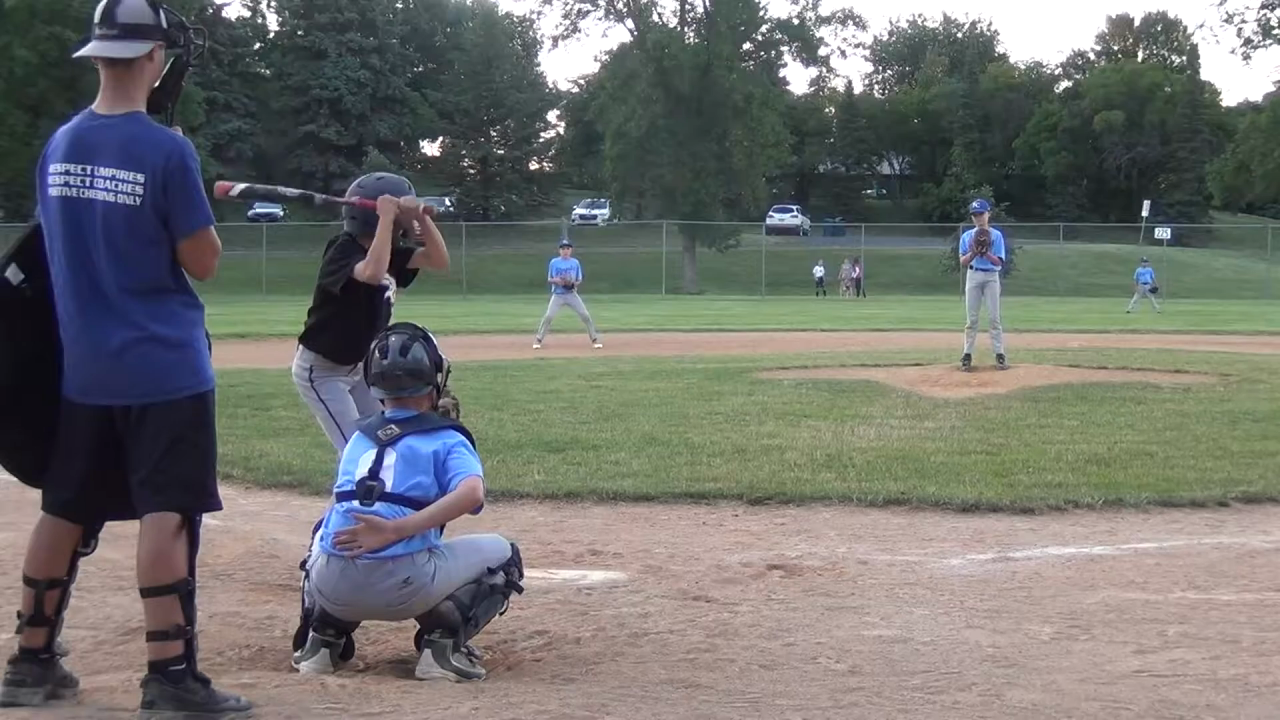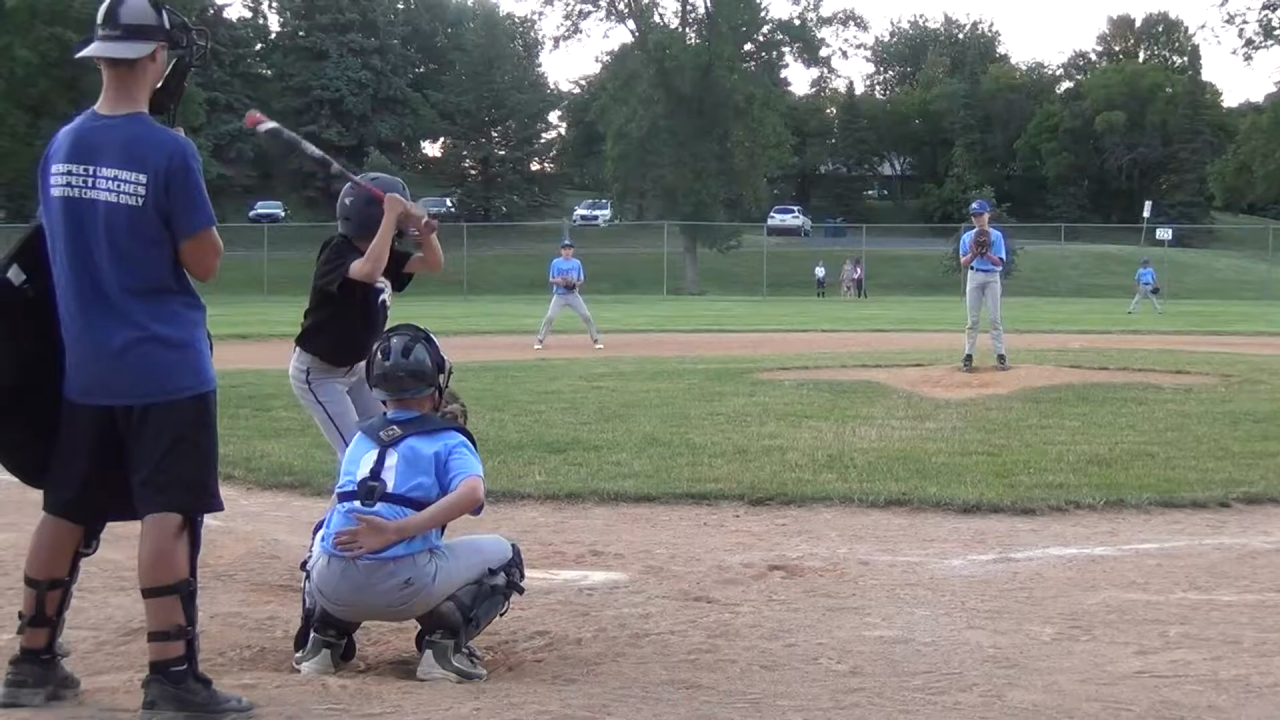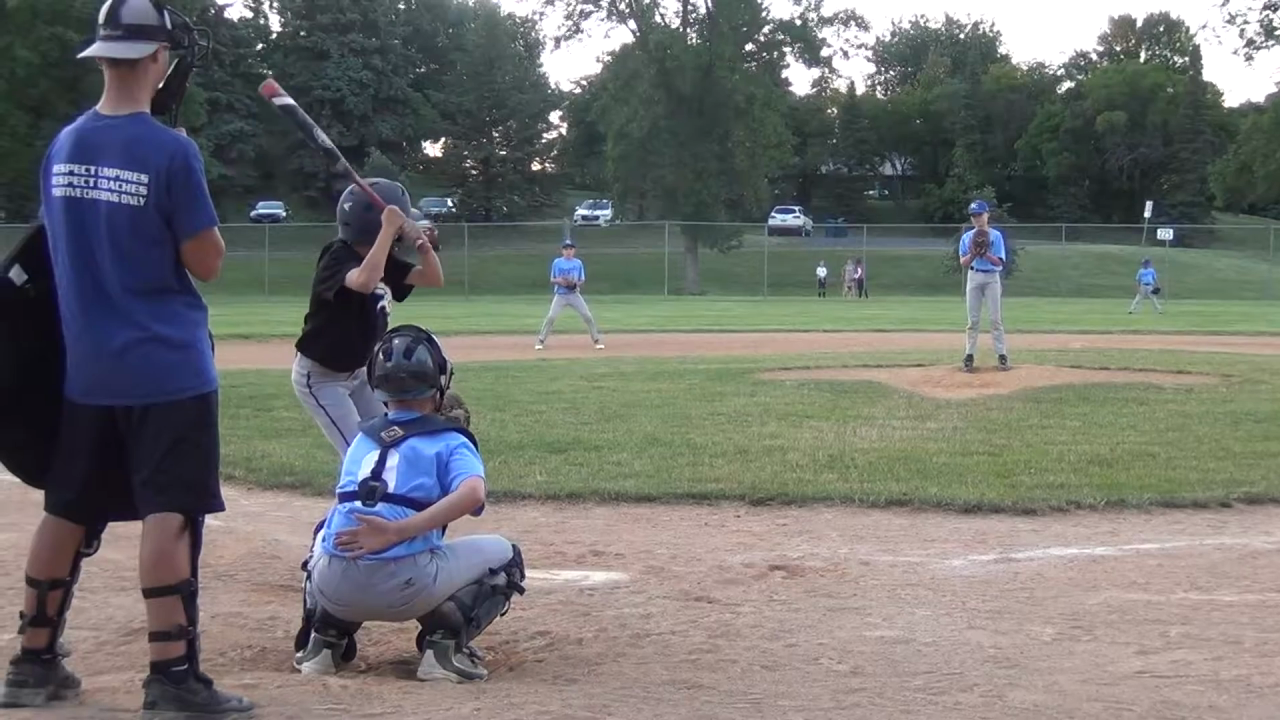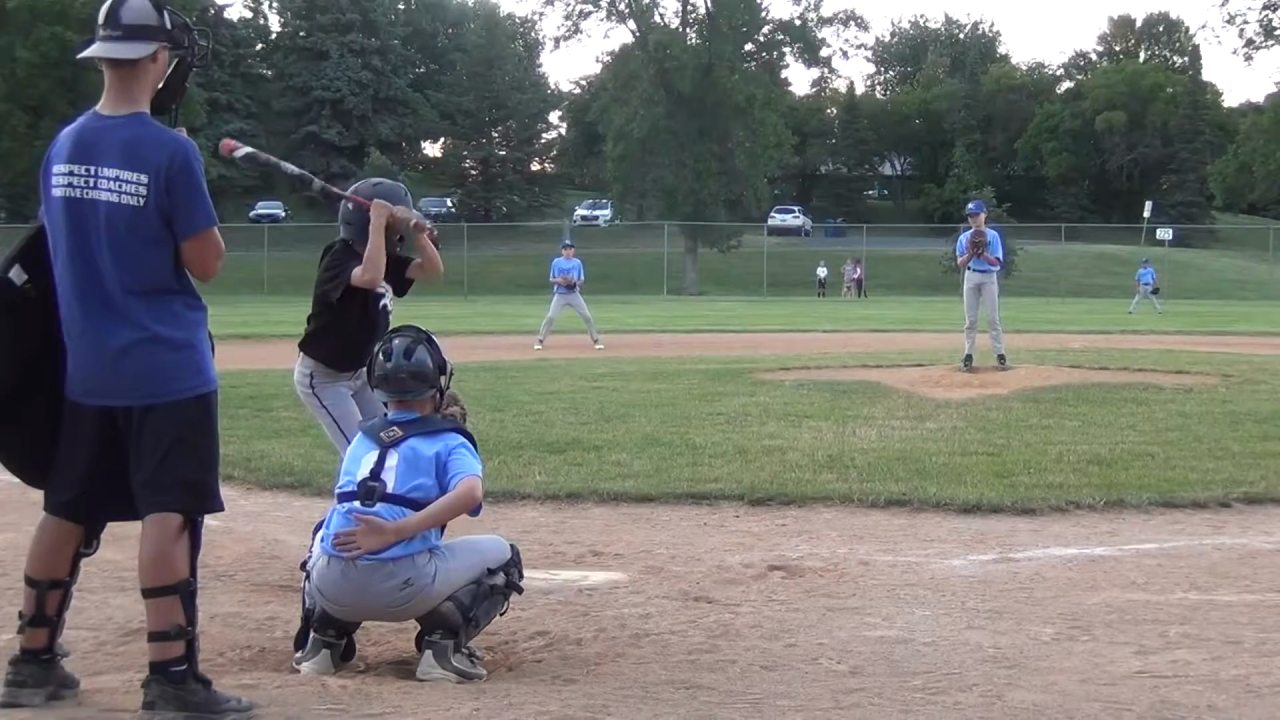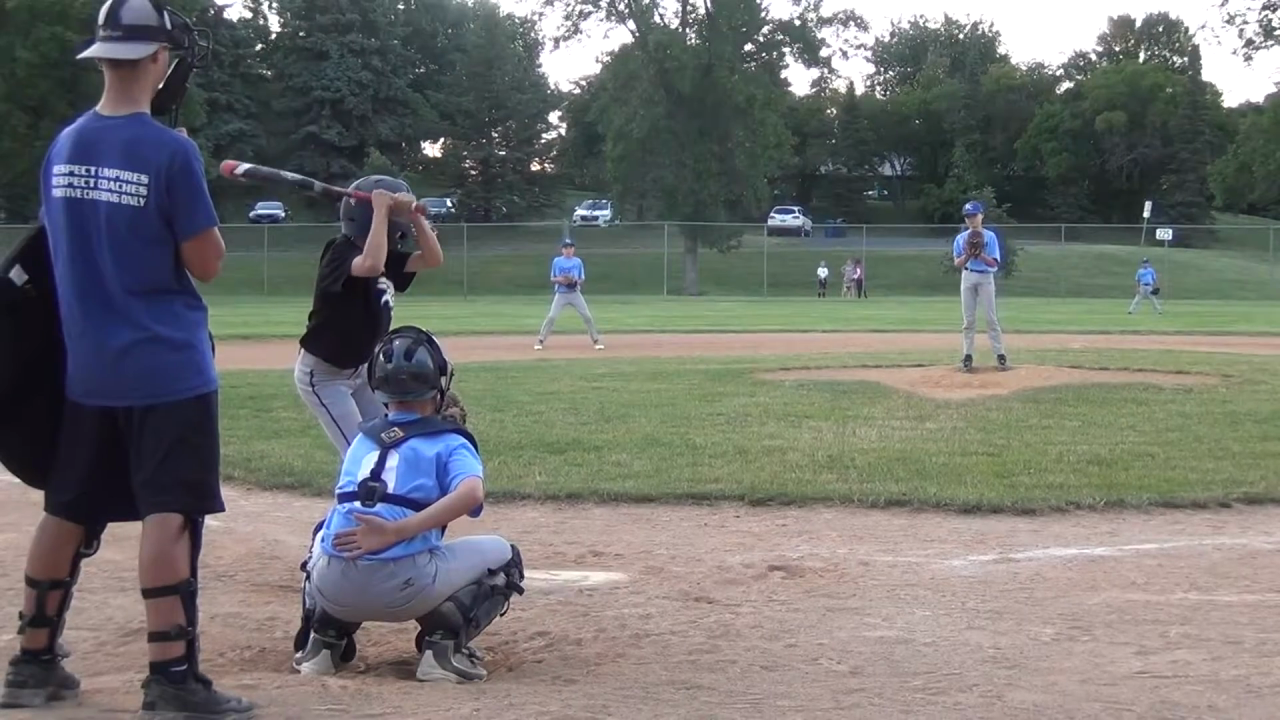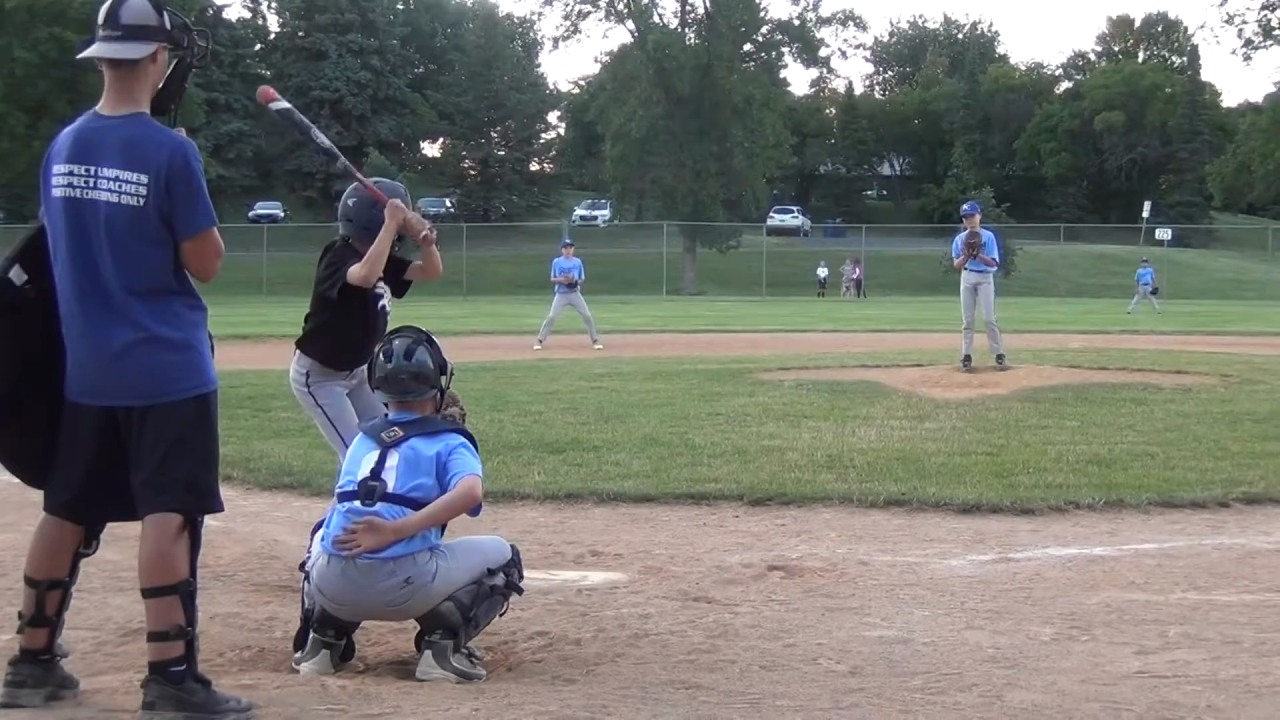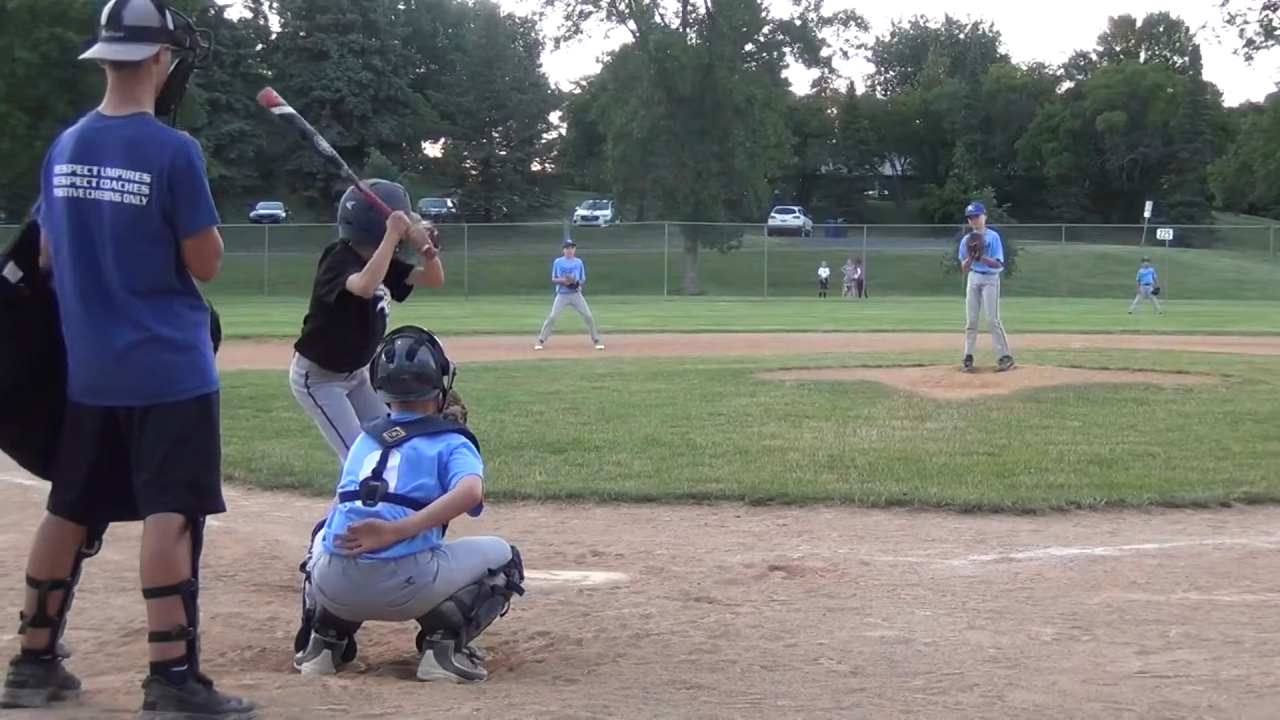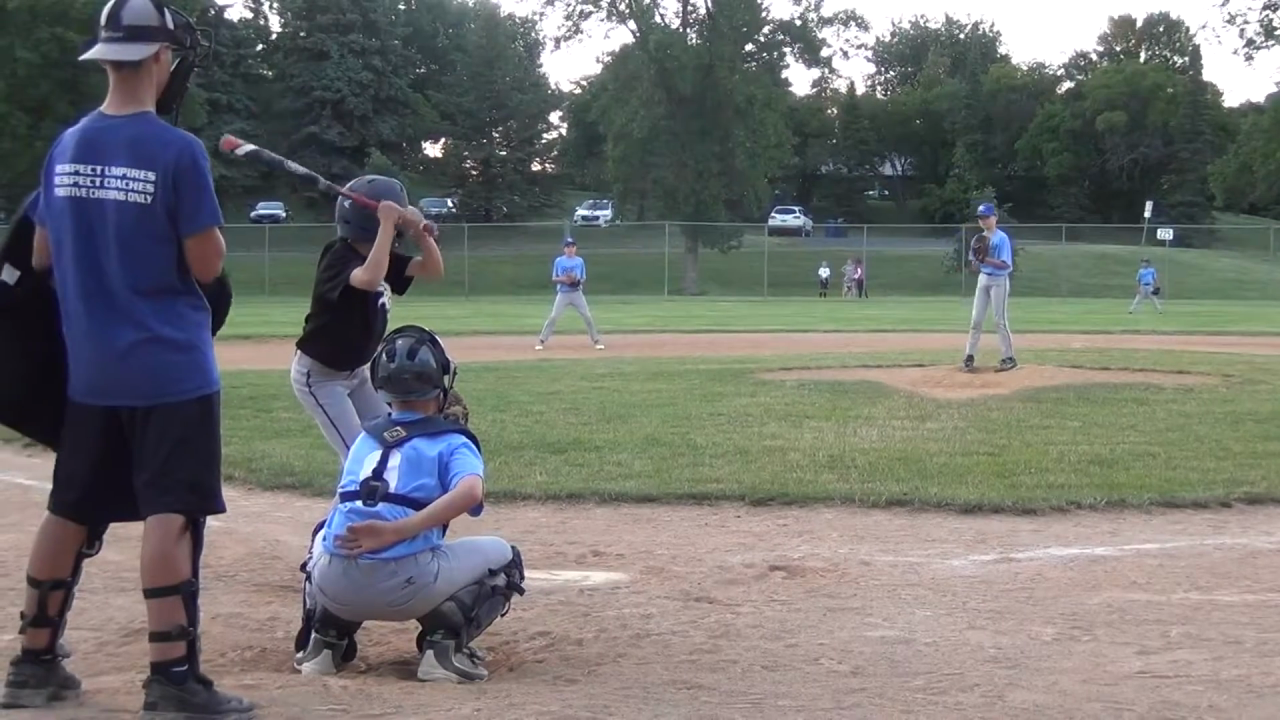
dt=0.2s
person 1, frame 1
left shoulder: (58, 145)
right shoulder: (166, 150)
right elbow: (203, 263)
left hip: (83, 367)
right hip: (164, 366)
left knee: (65, 511)
right knee: (166, 514)
person 1, frame 2
left shoulder: (60, 146)
right shoulder: (168, 151)
right elbow: (205, 264)
left hip: (85, 367)
right hip: (166, 366)
left knee: (67, 511)
right knee: (168, 514)
person 1, frame 3
left shoulder: (62, 145)
right shoulder: (171, 152)
right elbow: (206, 265)
left hip: (86, 368)
right hip: (166, 367)
left knee: (68, 512)
right knee: (169, 515)
person 1, frame 4
left shoulder: (62, 146)
right shoulder: (170, 152)
right elbow: (206, 265)
left hip: (87, 368)
right hip: (167, 368)
left knee: (68, 512)
right knee: (168, 514)
person 1, frame 5
left shoulder: (62, 146)
right shoulder: (170, 151)
right elbow: (207, 264)
left hip: (87, 368)
right hip: (167, 367)
left knee: (68, 512)
right knee: (168, 515)
person 1, frame 6
left shoulder: (61, 146)
right shoulder: (169, 151)
right elbow: (205, 264)
left hip: (86, 368)
right hip: (166, 367)
left knee: (68, 512)
right knee: (168, 515)
person 1, frame 7
left shoulder: (64, 146)
right shoulder: (173, 151)
right elbow: (206, 265)
left hip: (88, 368)
right hip: (168, 367)
left knee: (70, 512)
right knee: (170, 515)
person 1, frame 8
left shoulder: (65, 147)
right shoulder: (177, 150)
right elbow: (207, 266)
left hip: (90, 369)
right hip: (171, 367)
left knee: (71, 512)
right knee: (171, 515)
person 2, frame 1
left shoulder: (359, 437)
right shoulder: (447, 438)
right elbow: (471, 493)
right wrist: (394, 531)
left hip: (332, 586)
right hip: (403, 585)
right knee: (502, 554)
left ankle: (323, 638)
right ankle: (443, 644)
person 2, frame 2
left shoulder: (361, 438)
right shoulder: (448, 439)
right elbow: (472, 493)
right wrist: (396, 531)
left hip: (333, 587)
right hip: (404, 585)
right knee: (503, 554)
left ankle: (324, 639)
right ankle: (444, 645)
person 2, frame 3
left shoulder: (362, 438)
right shoulder: (450, 440)
right elbow: (472, 493)
right wrist: (397, 532)
left hip: (334, 587)
right hip: (404, 585)
right knee: (504, 555)
left ankle: (325, 640)
right ankle: (445, 645)
person 2, frame 4
left shoulder: (361, 438)
right shoulder: (448, 440)
right elbow: (469, 493)
right wrist: (394, 532)
left hip: (333, 587)
right hip: (404, 586)
right knee: (502, 555)
left ankle: (323, 640)
right ankle: (443, 645)
person 2, frame 5
left shoulder: (362, 438)
right shoulder: (449, 441)
right elbow: (471, 493)
right wrist: (395, 532)
left hip: (333, 586)
right hip: (404, 586)
right knee: (502, 555)
left ankle: (324, 640)
right ankle: (443, 645)
person 2, frame 6
left shoulder: (362, 438)
right shoulder: (449, 441)
right elbow: (470, 492)
right wrist: (394, 531)
left hip: (333, 585)
right hip: (404, 585)
left knee: (325, 534)
right knee: (502, 556)
left ankle: (323, 640)
right ankle: (443, 645)
person 2, frame 7
left shoulder: (365, 438)
right shoulder: (451, 441)
right elbow: (470, 492)
right wrist: (395, 531)
left hip: (335, 586)
right hip: (405, 585)
left knee: (326, 534)
right knee: (503, 557)
left ankle: (324, 640)
right ankle: (444, 645)
person 2, frame 8
left shoulder: (365, 438)
right shoulder: (452, 442)
right elbow: (470, 492)
right wrist: (396, 532)
left hip: (335, 586)
right hip: (406, 585)
left knee: (325, 534)
right knee: (503, 557)
left ankle: (324, 641)
right ankle: (445, 646)
person 3, frame 1
left shoulder: (388, 250)
right shoulder: (344, 252)
left elbow: (439, 260)
right elbow: (373, 274)
left wrist: (421, 217)
right wrist: (386, 217)
left hip: (355, 366)
right hip: (320, 370)
person 3, frame 2
left shoulder: (384, 253)
right shoulder: (339, 253)
left elbow: (434, 264)
right elbow: (370, 272)
left wrist: (423, 226)
right wrist: (390, 216)
left hip: (353, 368)
right hip: (317, 372)
person 3, frame 3
left shoulder: (385, 261)
right shoulder: (338, 259)
left elbow: (434, 280)
right elbow: (365, 282)
left wrist: (423, 243)
right wrist: (389, 229)
left hip: (355, 372)
right hip: (318, 376)
person 3, frame 4
left shoulder: (386, 259)
right shoulder: (340, 258)
left elbow: (433, 270)
right elbow: (370, 278)
left wrist: (417, 230)
right wrist: (379, 221)
left hip: (357, 372)
right hip: (321, 377)
person 3, frame 5
left shoulder: (387, 255)
right shoulder: (342, 253)
left elbow: (433, 260)
right elbow: (372, 265)
left wrist: (414, 216)
right wrist: (381, 210)
left hip: (357, 370)
right hip: (322, 375)
person 3, frame 6
left shoulder: (384, 260)
right shoulder: (340, 257)
left elbow: (432, 272)
right elbow: (366, 277)
left wrist: (424, 236)
right wrist: (391, 223)
left hip: (354, 371)
right hip: (317, 376)
person 3, frame 7
left shoulder: (383, 262)
right shoulder: (341, 260)
left elbow: (434, 279)
right elbow: (366, 287)
left wrist: (426, 246)
right wrist: (393, 235)
left hip: (353, 373)
right hip: (317, 376)
person 3, frame 8
left shoulder: (381, 256)
right shoulder: (340, 258)
left elbow: (433, 270)
right elbow: (371, 280)
left wrist: (421, 231)
right wrist: (387, 225)
left hip: (354, 371)
right hip: (318, 375)
